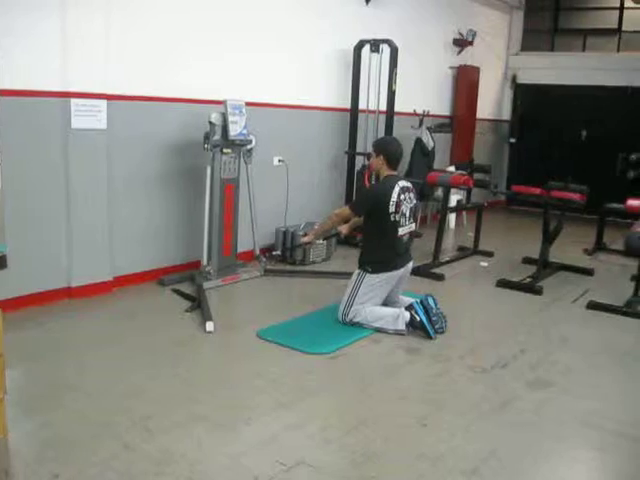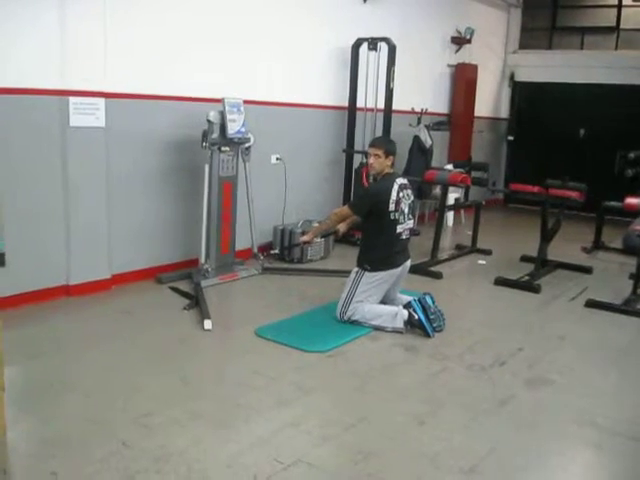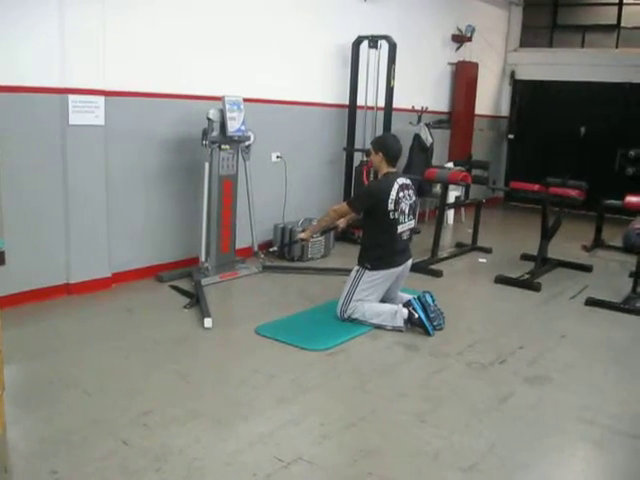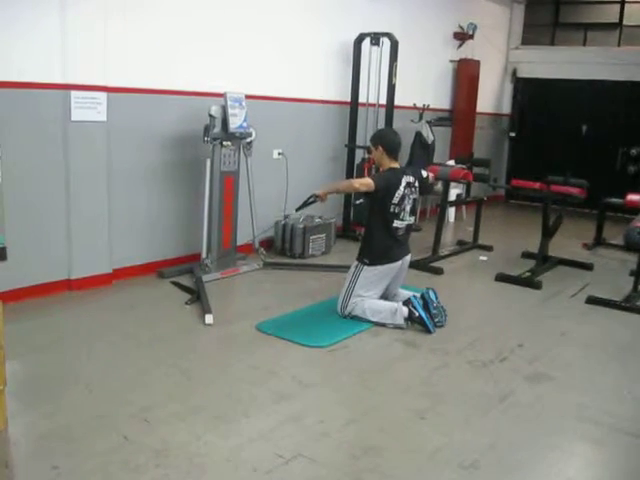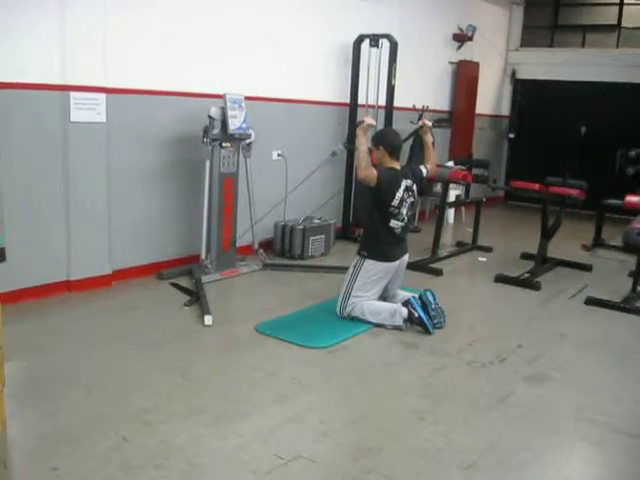
dt=1s
person 1, frame 1
left shoulder: (377, 191)
right shoulder: (408, 187)
left elbow: (339, 216)
left wrist: (312, 235)
right wrist: (350, 226)
left hip: (379, 268)
right hip: (403, 263)
left knee: (349, 314)
right knee: (389, 300)
left ankle: (408, 319)
right ankle: (421, 307)
person 1, frame 2
left shoulder: (376, 190)
right shoulder: (403, 184)
left elbow: (339, 214)
left wrist: (312, 234)
right wrist: (348, 224)
left hip: (378, 266)
right hip: (401, 260)
left knee: (347, 311)
right knee: (386, 298)
left ankle: (406, 317)
right ankle: (416, 306)
person 1, frame 3
left shoulder: (376, 188)
right shoulder: (407, 183)
left elbow: (337, 211)
left wrist: (310, 232)
right wrist: (348, 219)
left hip: (379, 265)
right hip: (403, 259)
left knee: (348, 309)
right knee: (386, 297)
left ankle: (405, 315)
right ankle: (419, 304)
person 1, frame 4
left shoulder: (385, 180)
right shoulder: (412, 176)
left elbow: (358, 185)
right elbow: (430, 178)
left wrist: (327, 190)
left hip: (377, 259)
right hip: (402, 255)
left knee: (348, 306)
right knee: (388, 295)
left ankle: (405, 313)
right ankle: (421, 302)
person 1, frame 5
left shoulder: (385, 179)
right shoulder: (411, 176)
left elbow: (363, 174)
right elbow: (430, 166)
left wrist: (361, 136)
right wrist: (426, 135)
left hip: (376, 257)
right hip: (400, 254)
left knee: (348, 307)
right knee: (387, 295)
left ankle: (405, 314)
right ankle: (420, 303)
